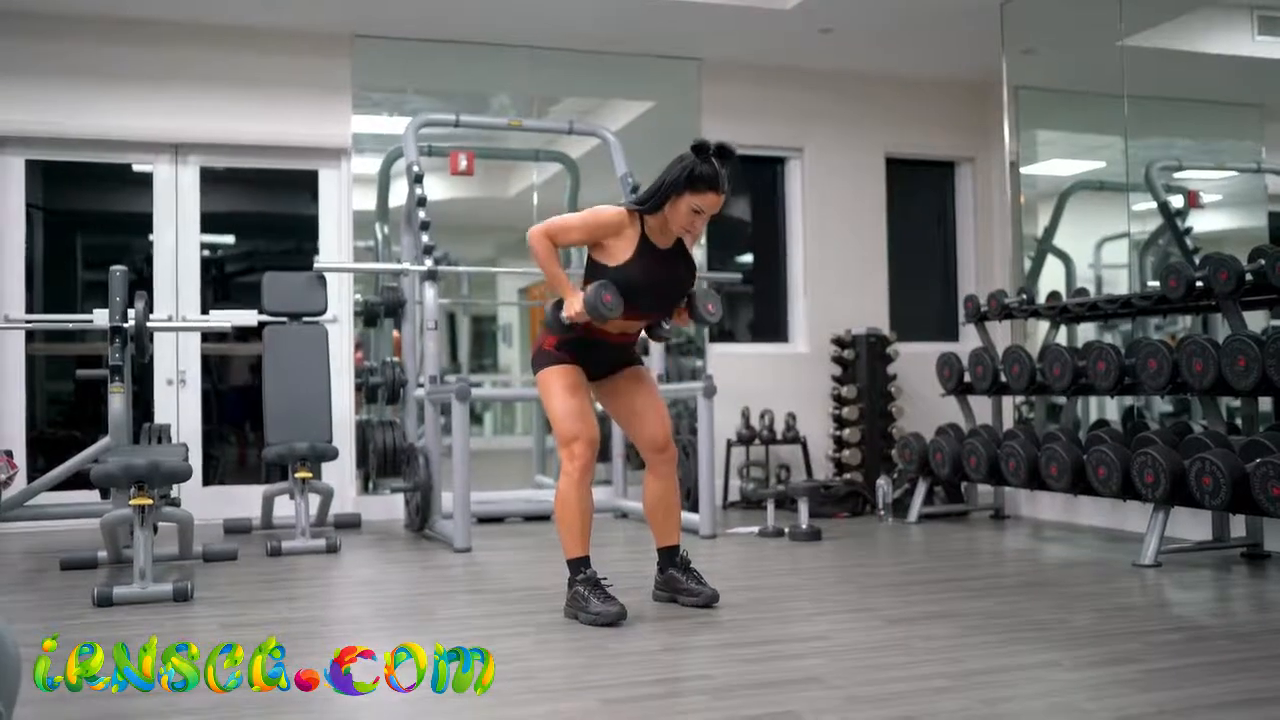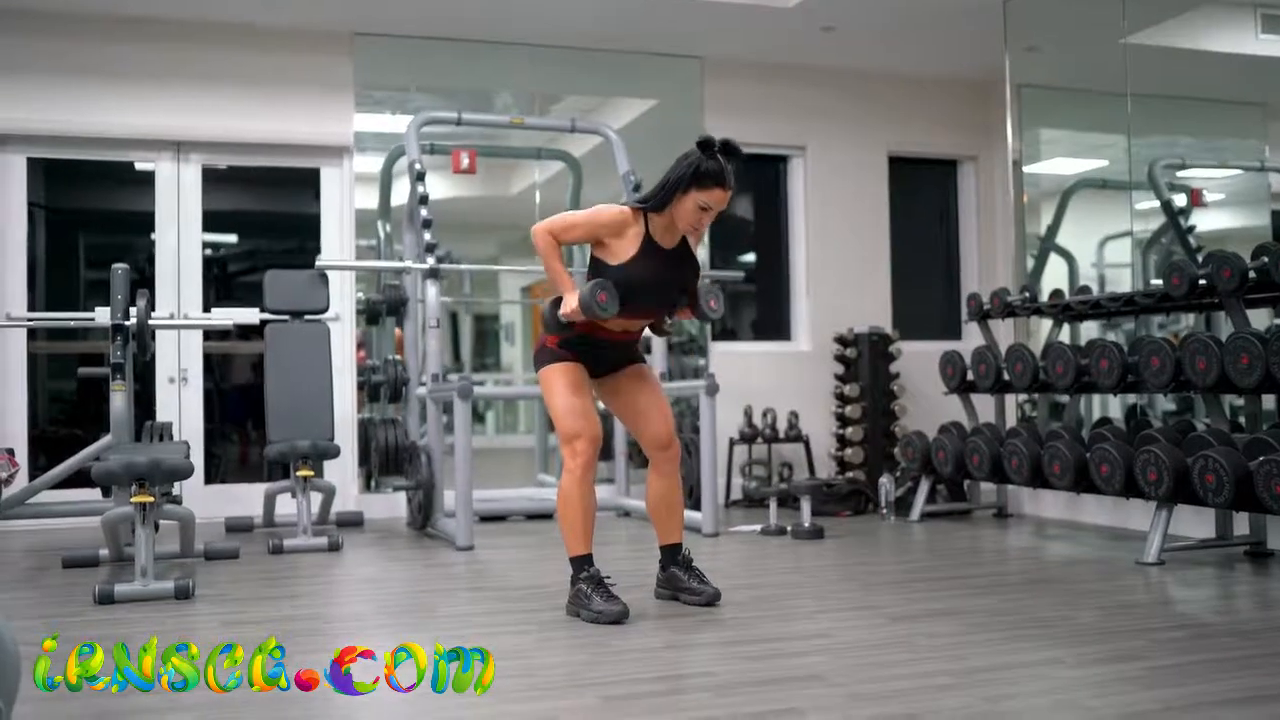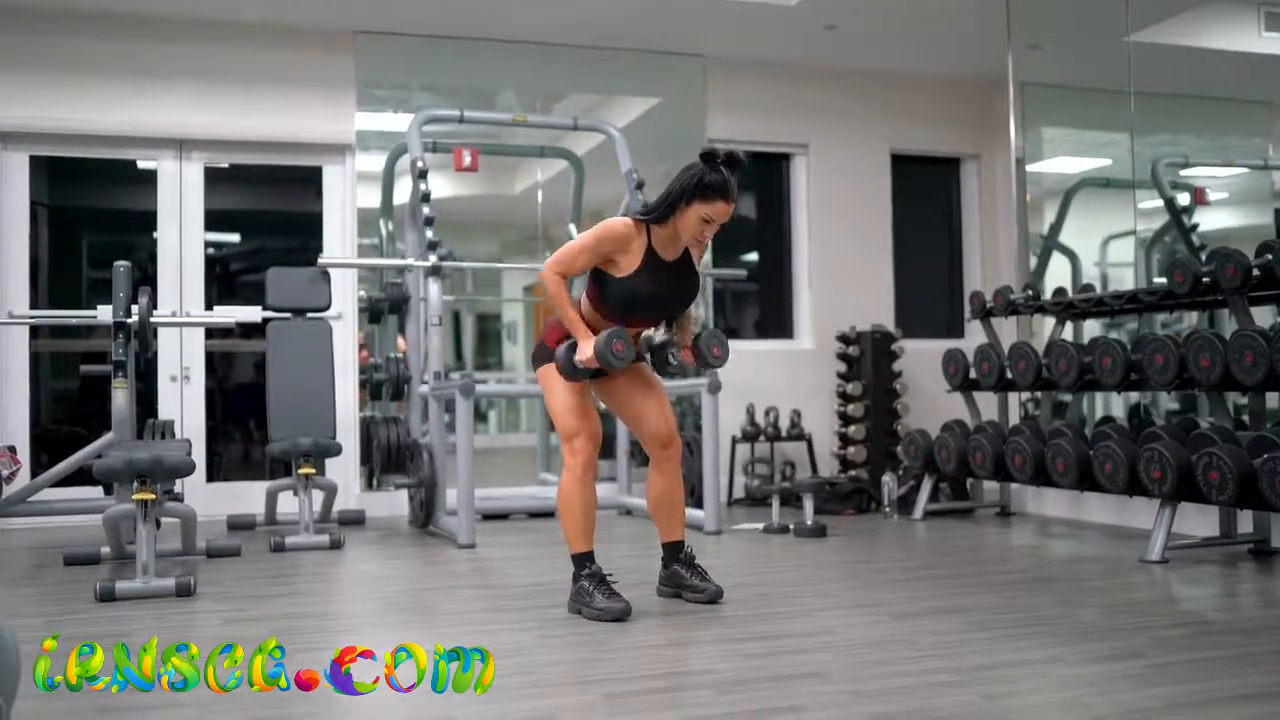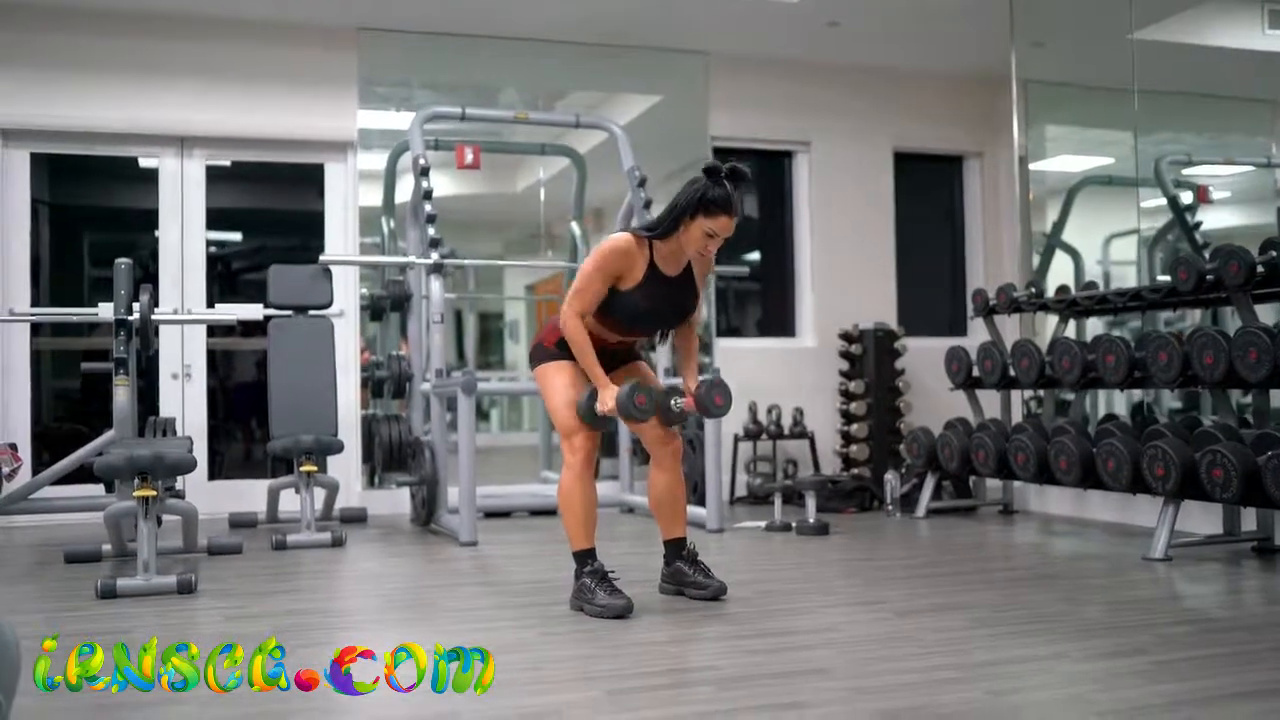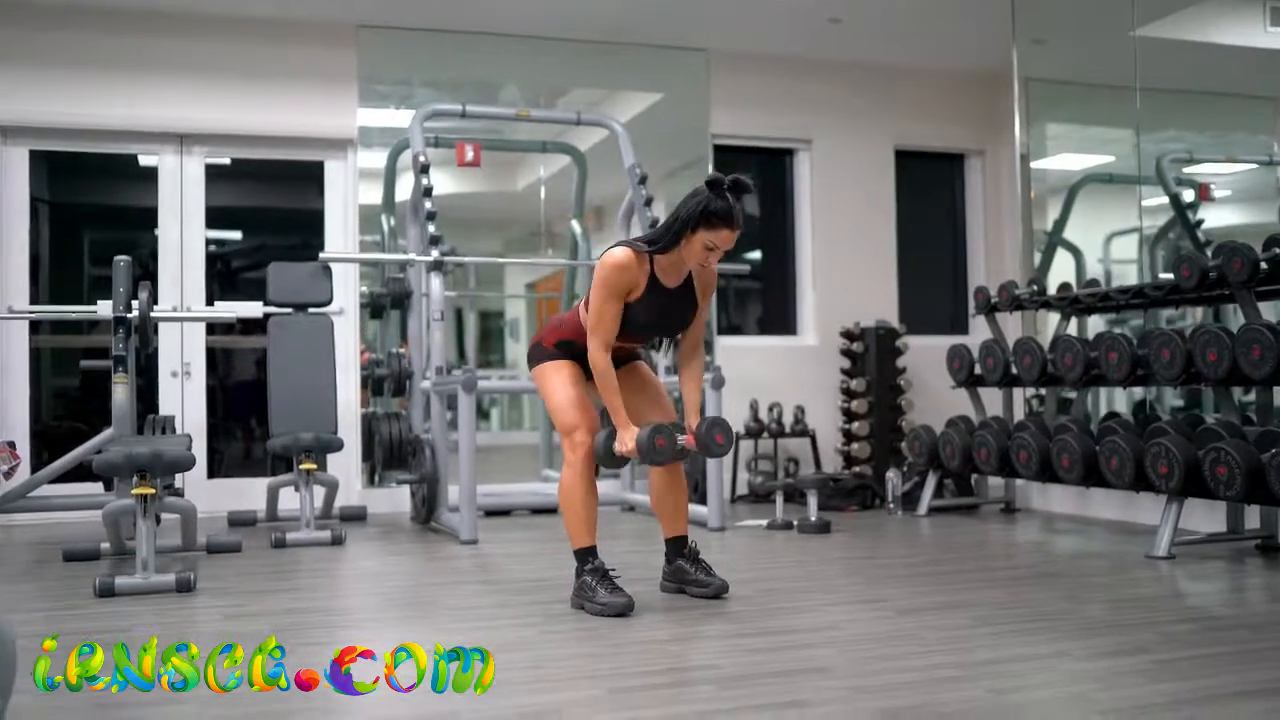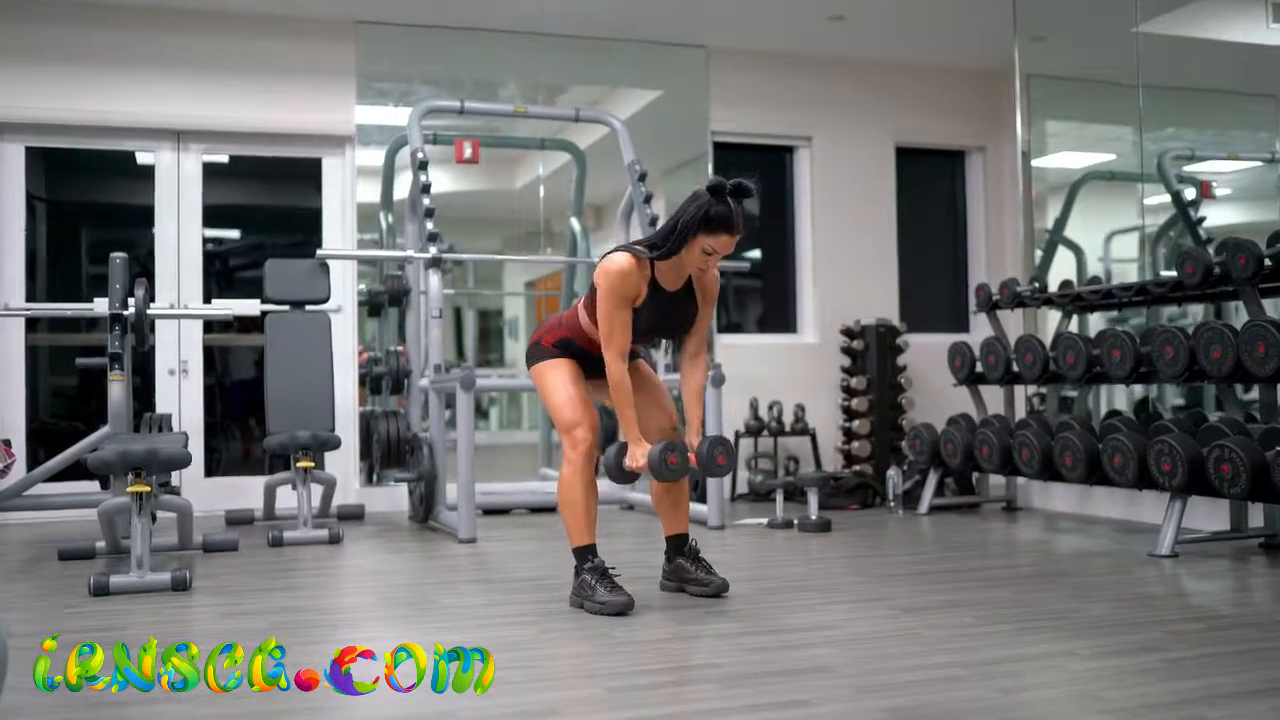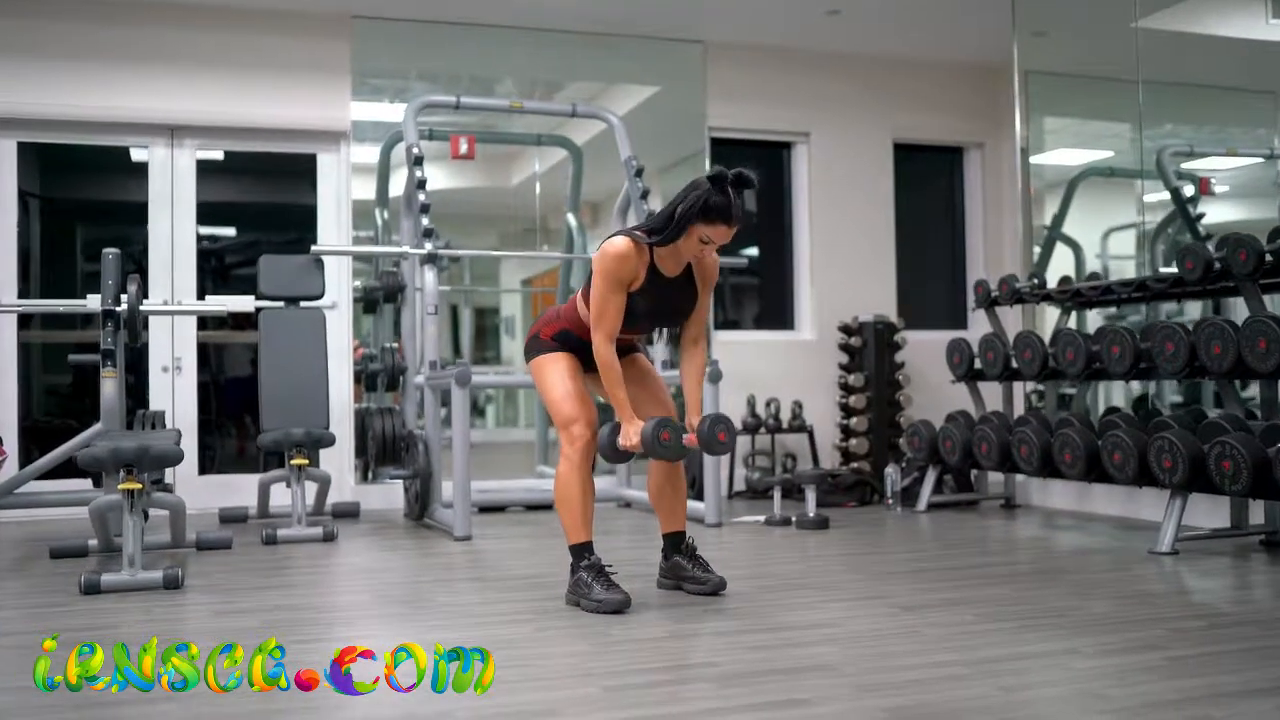
dt=0.2s
person 1, frame 1
left shoulder: (689, 234)
right shoulder: (614, 223)
right elbow: (539, 235)
left wrist: (676, 307)
right wrist: (569, 293)
left hip: (621, 353)
right hip: (567, 346)
left knee: (662, 449)
right knee: (581, 449)
left ankle: (671, 569)
right ankle: (580, 583)
person 1, frame 2
left shoulder: (691, 232)
right shoulder: (618, 221)
right elbow: (543, 232)
left wrist: (681, 301)
right wrist: (569, 292)
left hip: (622, 351)
right hip: (568, 344)
left knee: (665, 446)
right knee: (583, 445)
left ankle: (673, 566)
right ankle: (582, 581)
person 1, frame 3
left shoulder: (694, 246)
right shoulder: (620, 233)
right elbow: (551, 273)
left wrist: (685, 340)
right wrist: (584, 339)
right hip: (566, 345)
left knee: (666, 443)
right knee: (583, 444)
left ankle: (675, 564)
right ankle: (584, 579)
person 1, frame 4
left shoulder: (700, 263)
right shoulder: (622, 249)
left elbow: (686, 327)
right elbow: (573, 317)
left wrist: (690, 382)
right wrist: (602, 388)
left hip: (620, 353)
right hip: (562, 347)
left knee: (667, 438)
right knee: (583, 442)
left ankle: (677, 562)
right ankle: (587, 576)
person 1, frame 5
left shoulder: (704, 275)
right shoulder: (622, 263)
left elbow: (691, 350)
right elbow: (598, 349)
left wrist: (693, 419)
right wrist: (622, 425)
left hip: (621, 354)
right hip: (562, 349)
right knee: (583, 440)
left ankle: (679, 560)
right ankle: (587, 574)
person 1, frame 6
left shoulder: (706, 279)
right shoulder: (623, 268)
left elbow: (695, 356)
right elbow: (614, 359)
left wrist: (694, 432)
right wrist: (634, 440)
left hip: (616, 353)
right hip: (560, 348)
left knee: (670, 439)
right knee: (582, 438)
left ankle: (679, 558)
right ankle: (587, 572)
person 1, frame 7
left shoulder: (704, 266)
right shoulder: (622, 252)
left elbow: (693, 342)
right elbow: (600, 337)
left wrist: (694, 415)
right wrist: (626, 418)
left hip: (619, 346)
right hip: (561, 340)
right knee: (580, 435)
left ankle: (676, 555)
right ankle: (583, 569)
